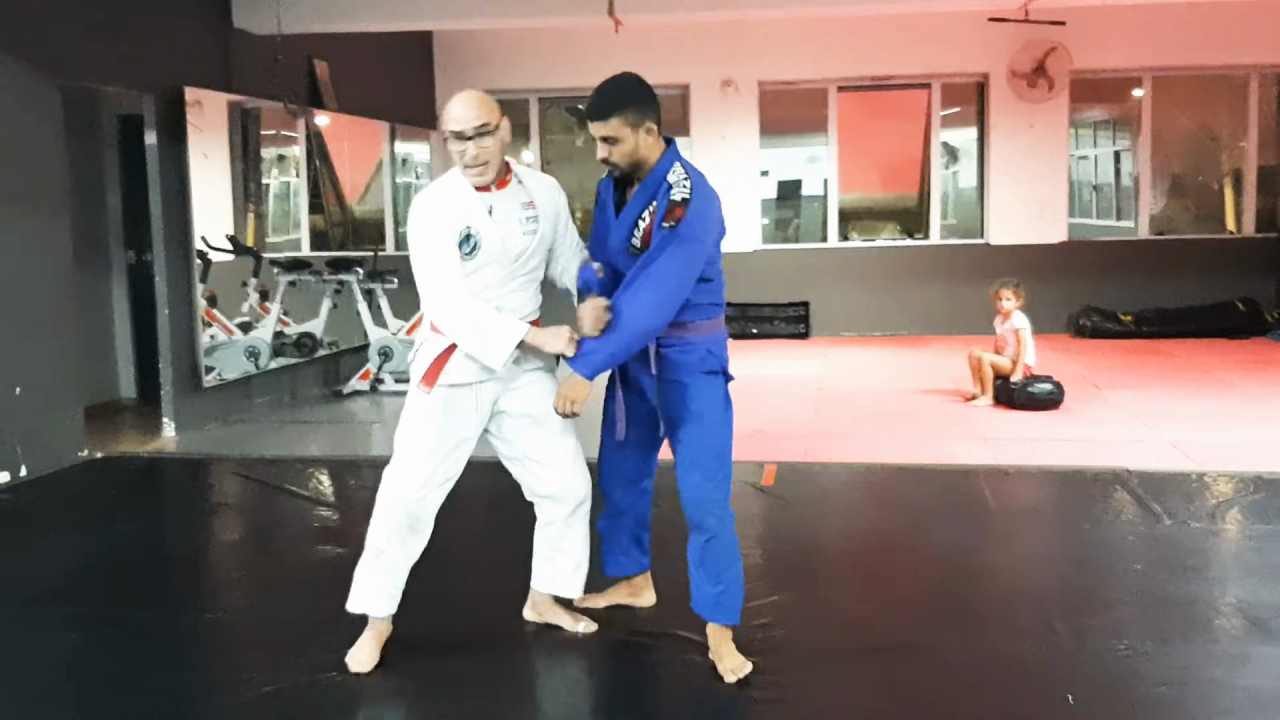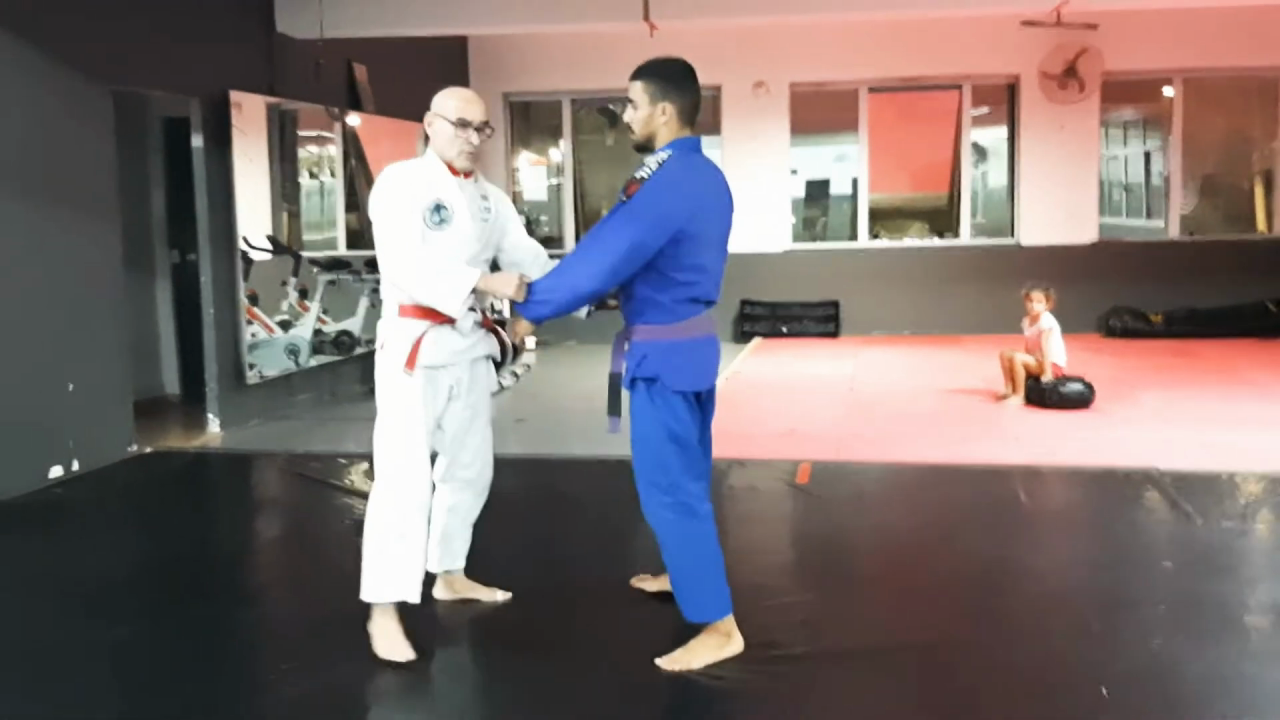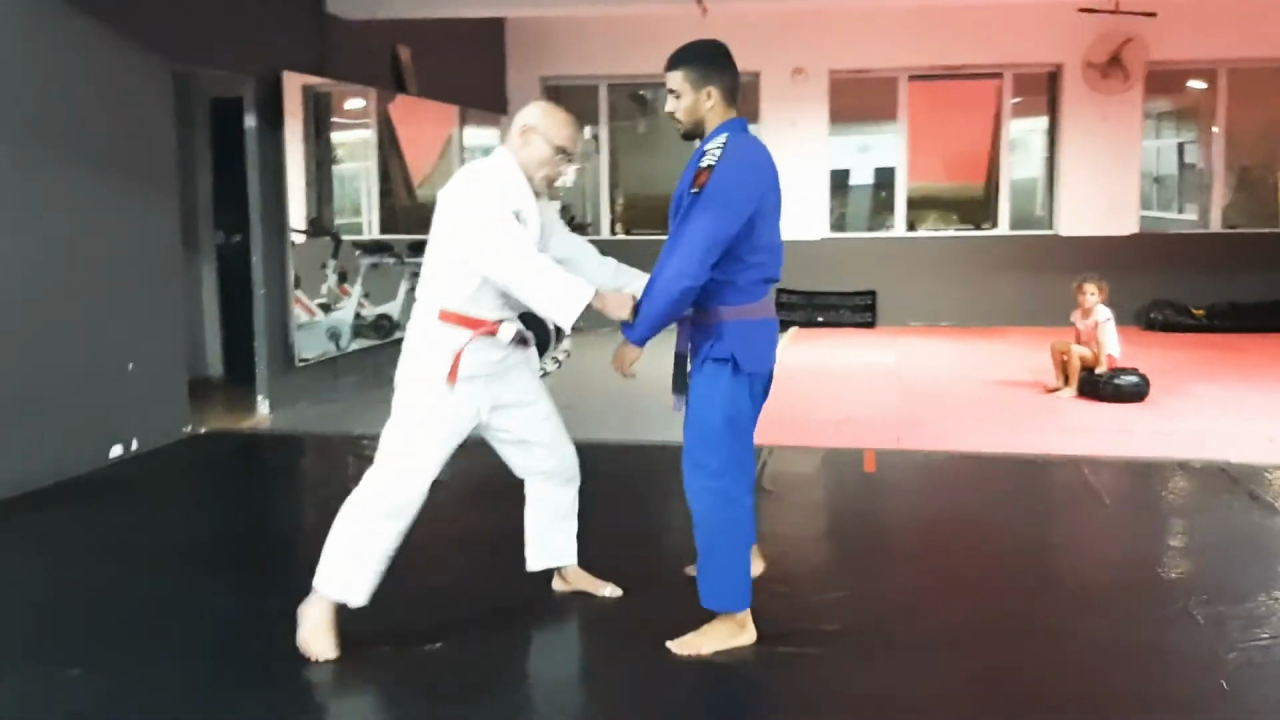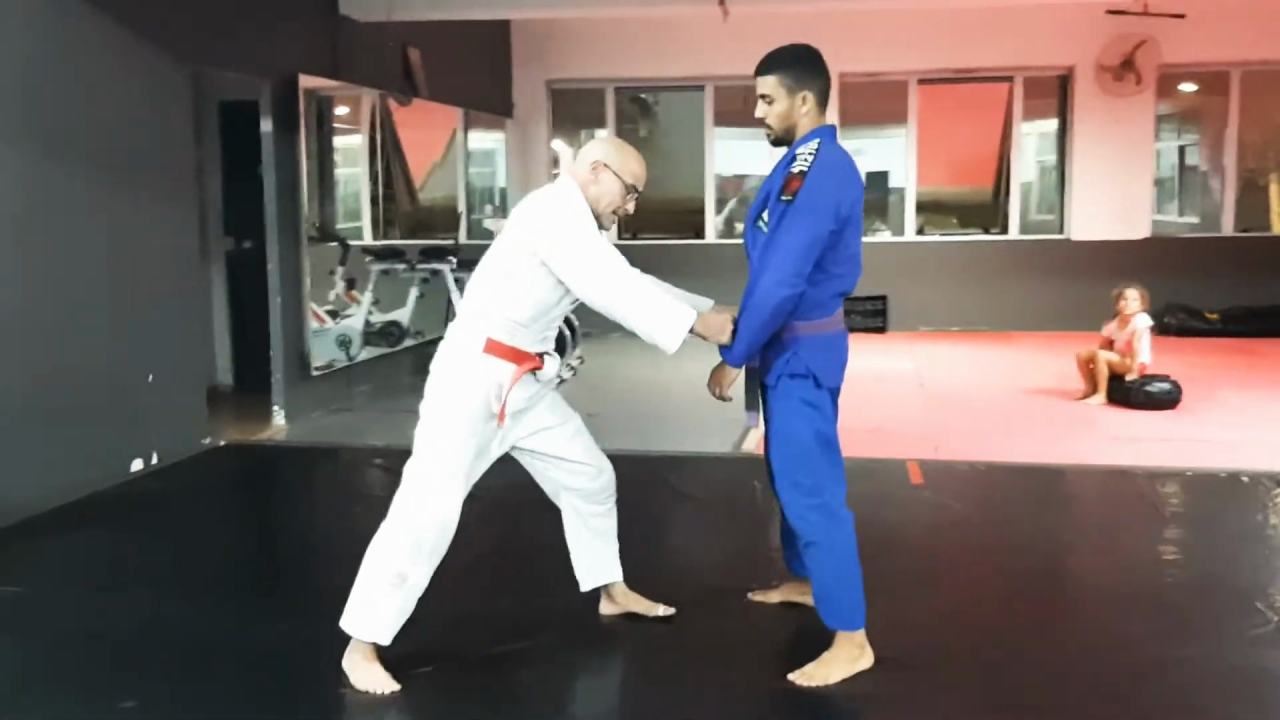
dt=1s
person 1, frame 1
left shoulder: (689, 199)
right shoulder: (613, 185)
left elbow: (653, 298)
right elbow: (605, 261)
left wrist: (584, 368)
right wrist: (591, 304)
left hip: (690, 356)
right hip: (636, 351)
left knee: (703, 494)
right knee: (621, 472)
left ankle: (719, 630)
right ankle: (633, 579)
person 1, frame 2
left shoulder: (661, 183)
right shoulder: (707, 176)
left elbow: (598, 260)
left wrist: (529, 309)
right wrist: (626, 292)
left hip: (663, 351)
right hip: (693, 341)
left knee: (671, 489)
right knee: (685, 475)
left ankle: (719, 628)
right ankle: (686, 573)
person 1, frame 3
left shoulder: (725, 164)
right shoulder: (740, 153)
left elbow: (686, 265)
left wrist: (634, 334)
right wrist: (643, 308)
left hip: (729, 335)
right hip: (736, 327)
left knee: (712, 470)
right knee: (727, 455)
left ankle: (733, 618)
right ankle: (740, 551)
person 1, frame 4
left shoulder: (817, 172)
right shoulder: (812, 164)
left elbow: (781, 281)
left wrist: (731, 356)
right wrist: (740, 337)
left hip: (800, 349)
right hip: (794, 344)
left knee: (812, 488)
right knee: (792, 478)
left ankle: (851, 639)
right ankle: (806, 580)
person 2, frame 1
left shoulder: (545, 192)
right shoulder: (432, 207)
left elbow: (569, 259)
right elbow: (447, 306)
right wrist: (531, 335)
left hip: (523, 369)
right hip: (452, 364)
left knee: (568, 483)
right knee: (409, 491)
left ankle: (543, 597)
right ankle: (379, 618)
person 2, frame 2
left shoulder: (492, 200)
right shoulder: (400, 182)
left elbow: (531, 263)
right elbow: (408, 267)
right wrist: (483, 282)
left hip: (468, 348)
right hip: (413, 348)
left knee: (469, 470)
right knee: (405, 476)
left ankle: (448, 576)
right ankle: (384, 608)
person 2, frame 3
left shoulder: (534, 206)
right shoulder: (475, 188)
left elbow: (582, 259)
right elbow: (512, 267)
right wrist: (593, 298)
left hip: (503, 355)
right hip: (444, 354)
left knee: (554, 460)
right knee: (402, 477)
left ankle: (564, 569)
right ankle: (322, 604)
person 2, frame 4
left shoulder: (575, 225)
right shoulder: (553, 211)
left elbow: (629, 284)
right elbow: (610, 291)
left wrist: (711, 310)
right wrist: (696, 323)
left hip: (523, 381)
right hip: (474, 374)
left knee: (588, 477)
right knee: (429, 507)
left ankle: (612, 591)
right ankle: (362, 645)
